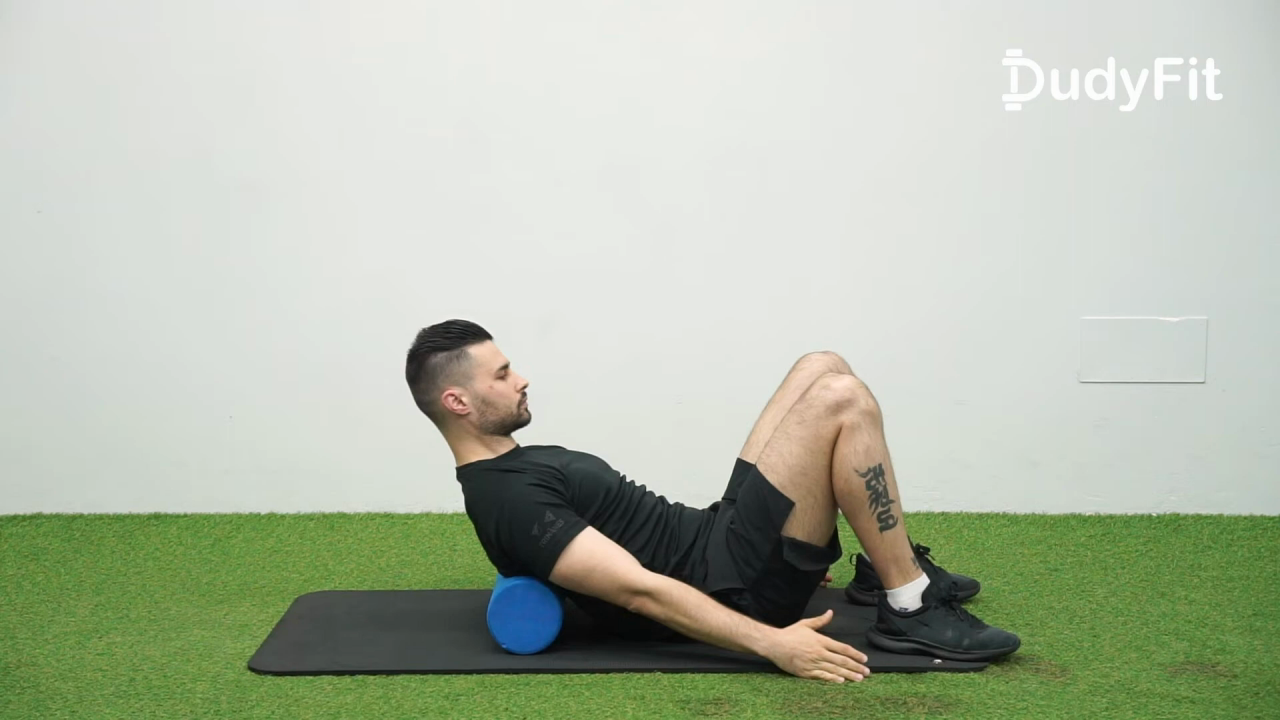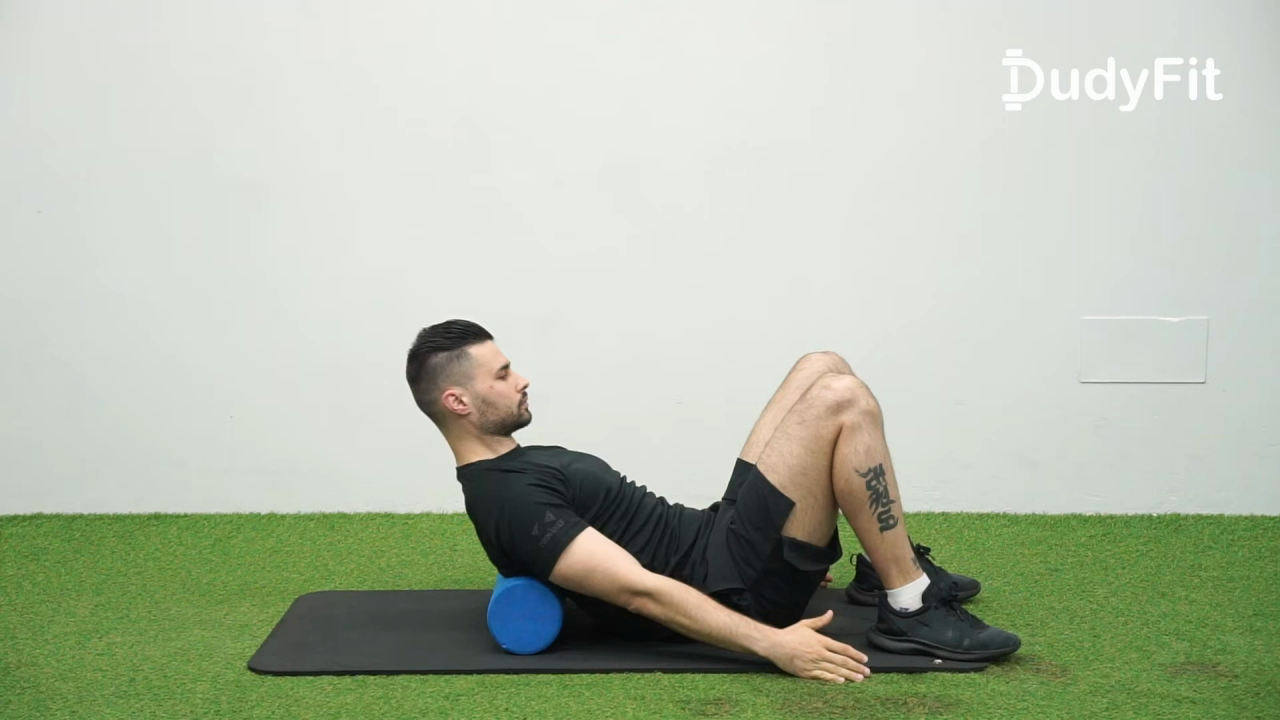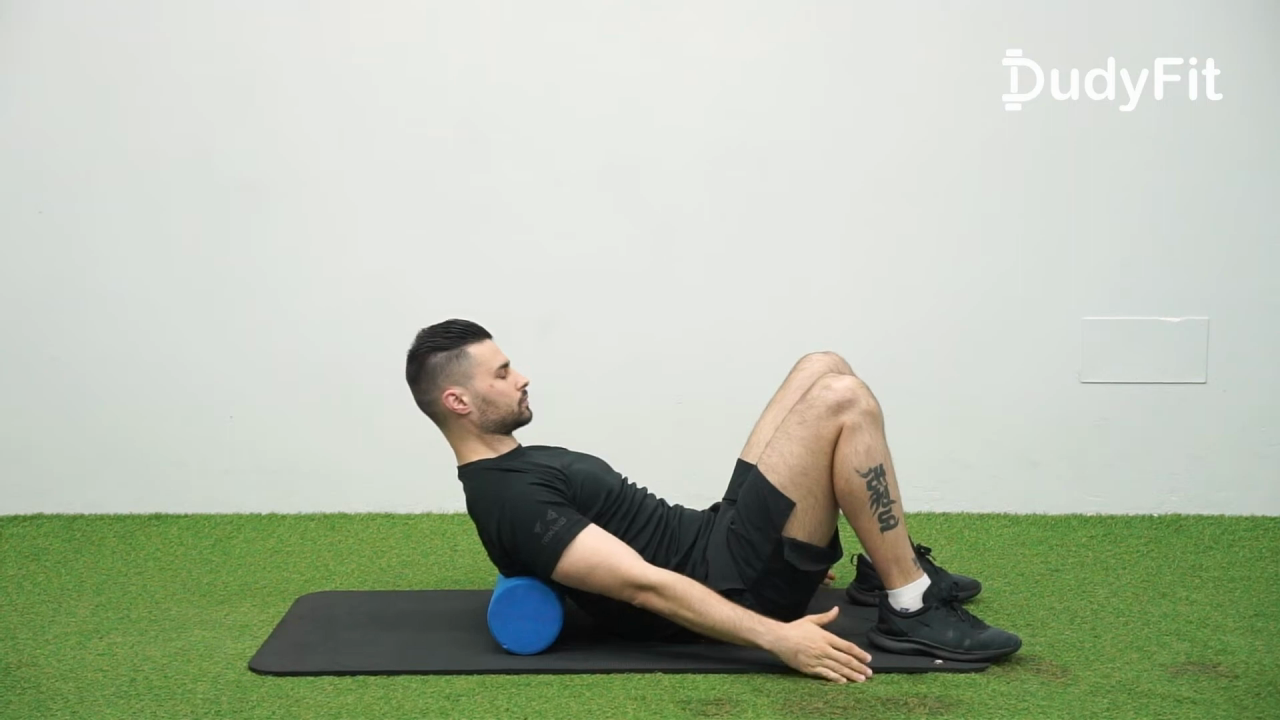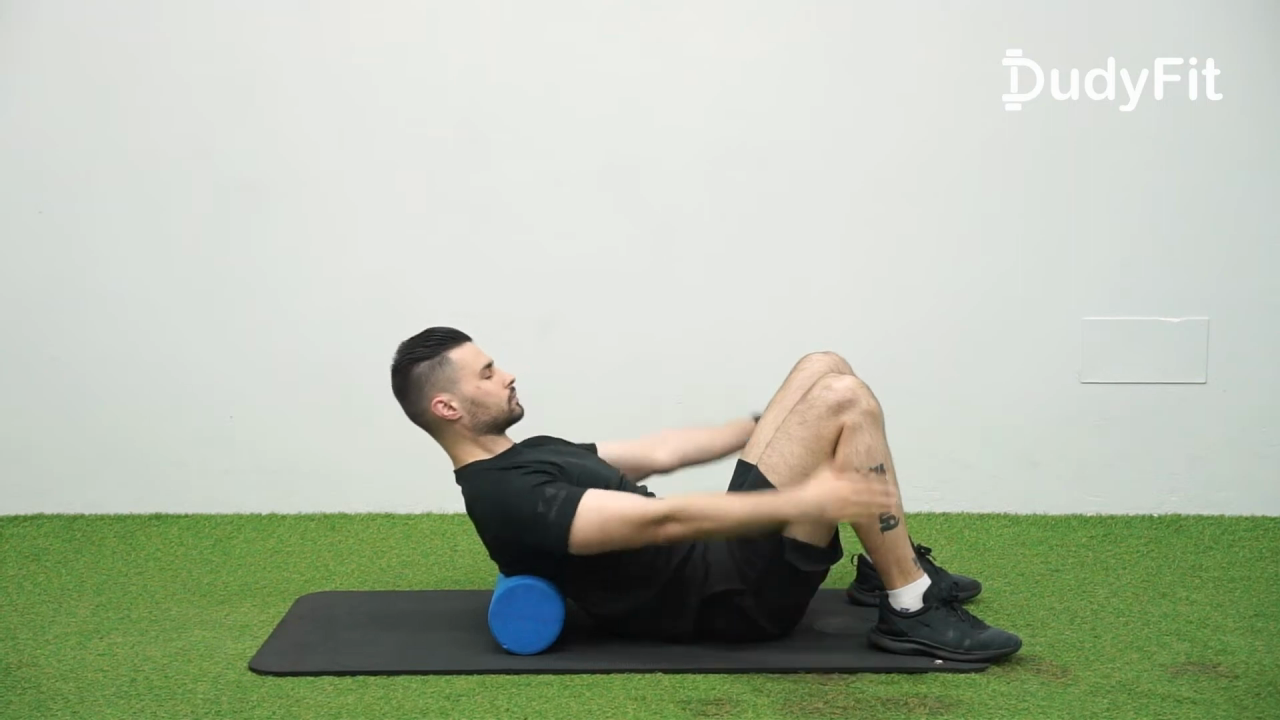
dt=0.3s
person 1, frame 1
left shoulder: (528, 466)
right shoulder: (508, 499)
right elbow: (641, 590)
right wrist: (772, 643)
left hip: (719, 541)
right hip: (735, 580)
left knee: (824, 370)
right knee: (842, 401)
left ankle: (890, 566)
right ankle: (911, 611)
person 1, frame 2
left shoulder: (524, 468)
right shoulder: (509, 500)
right elbow: (641, 590)
right wrist: (773, 644)
left hip: (718, 539)
right hip: (738, 583)
left knee: (824, 370)
right knee: (845, 402)
left ankle: (890, 568)
right ankle: (911, 609)
person 1, frame 3
left shoulder: (523, 467)
right shoulder: (508, 499)
right elbow: (644, 585)
right wrist: (778, 637)
left hip: (719, 540)
right hip: (737, 574)
left knee: (824, 371)
right knee: (843, 401)
left ankle: (891, 567)
right ankle: (911, 610)
person 1, frame 4
left shoulder: (524, 461)
right shoulder: (509, 497)
left elbow: (655, 453)
right elbow: (663, 520)
left wrist: (764, 426)
right wrist: (798, 500)
left hip: (719, 556)
right hip: (732, 593)
left knee: (824, 372)
right knee: (844, 401)
left ankle: (892, 571)
right ankle: (911, 609)
